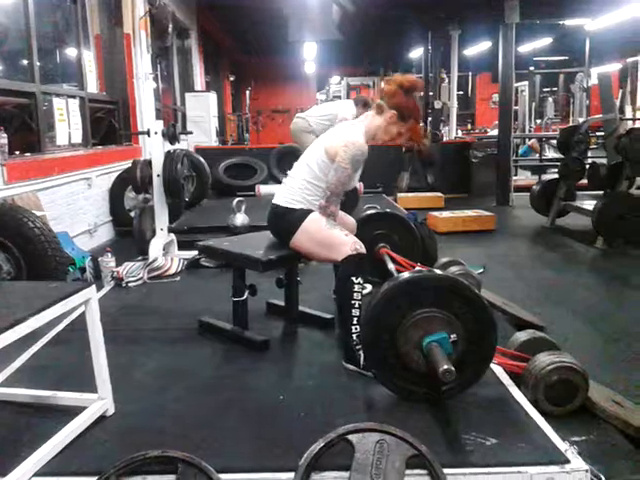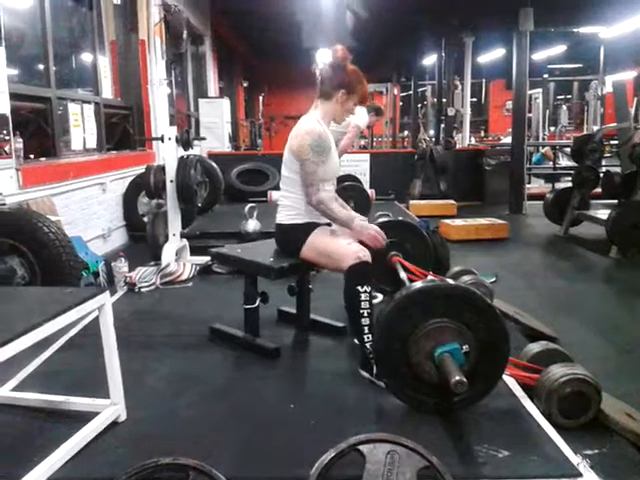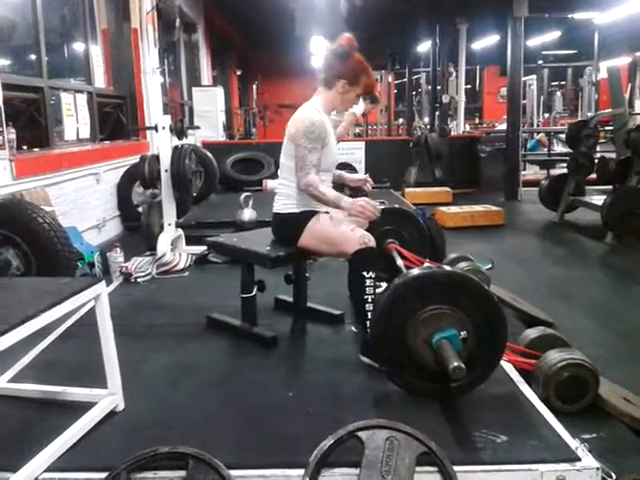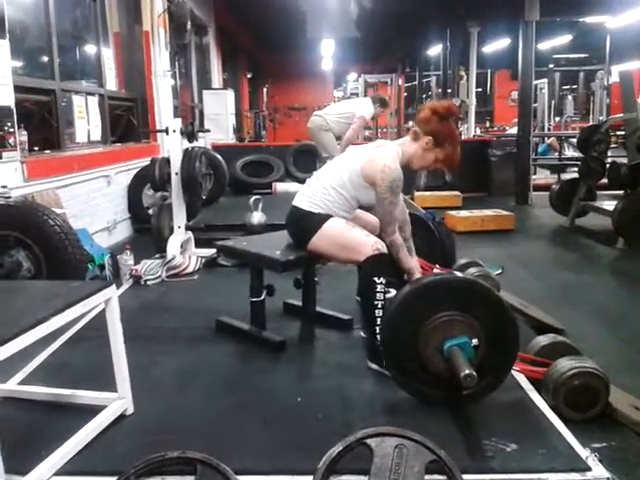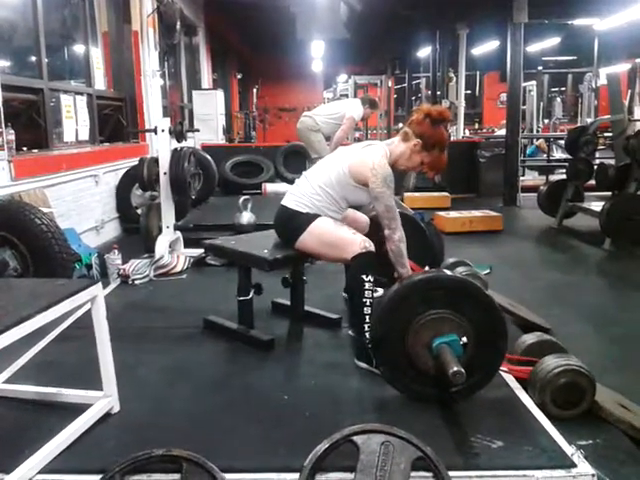
dt=1s
person 1, frame 1
left shoulder: (353, 129)
right shoulder: (355, 146)
right elbow: (329, 202)
left wrist: (340, 232)
right wrist: (337, 237)
left hip: (299, 208)
right hip: (289, 214)
left knee: (355, 231)
right knee: (353, 253)
right ankle: (354, 351)
person 1, frame 2
left shoulder: (316, 127)
right shoulder: (313, 132)
right elbow: (315, 196)
left wrist: (353, 216)
right wrist: (355, 224)
left hip: (310, 222)
right hip: (296, 228)
left knee: (363, 238)
right knee: (359, 258)
left ankle: (363, 306)
right ankle: (371, 359)
person 1, frame 3
left shoulder: (318, 116)
right shoulder: (312, 120)
right elbow: (306, 182)
left wrist: (345, 177)
right wrist: (346, 203)
left hip: (310, 211)
right hip: (293, 217)
left knee: (365, 221)
right knee: (362, 244)
left ankle: (369, 292)
right ankle: (371, 345)
person 1, frame 4
left shoulder: (388, 150)
right shoulder: (388, 167)
left elbow: (399, 216)
right elbow: (392, 233)
left wrist: (413, 260)
right wrist: (413, 275)
left hip: (321, 210)
right hip: (308, 217)
left knee: (381, 230)
right knee: (375, 251)
left ankle: (377, 307)
right ankle: (380, 352)
person 1, frame 5
left shoulder: (378, 150)
right shoulder: (378, 165)
left elbow: (389, 219)
right elbow: (392, 230)
left wrist: (403, 265)
left hip: (309, 209)
right hip: (295, 217)
left knee: (368, 227)
right knee: (362, 250)
left ankle: (356, 292)
right ankle: (366, 350)
